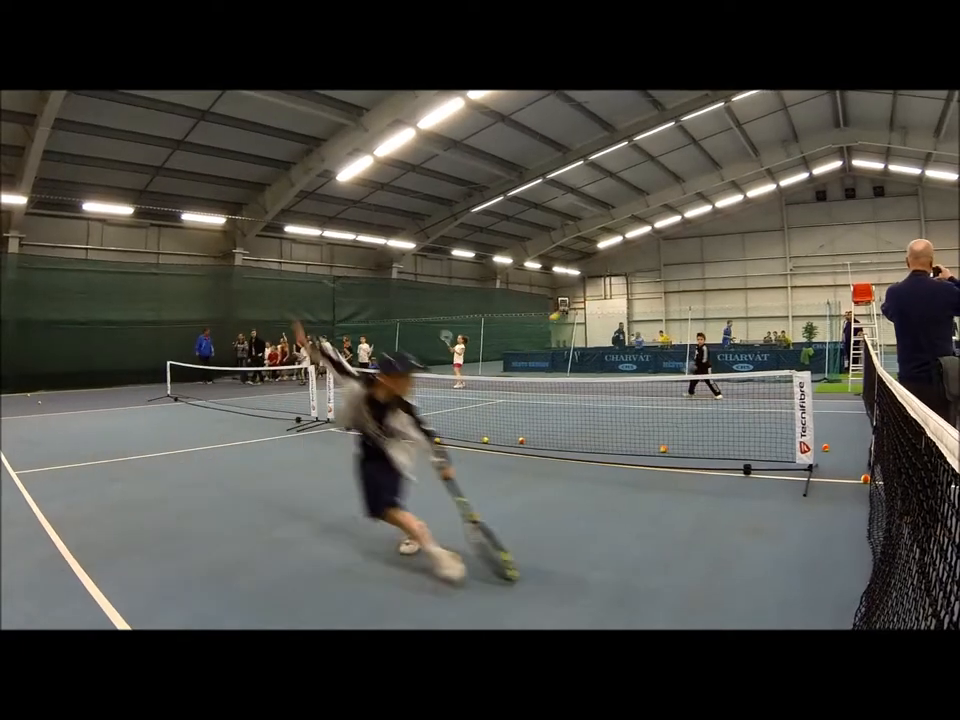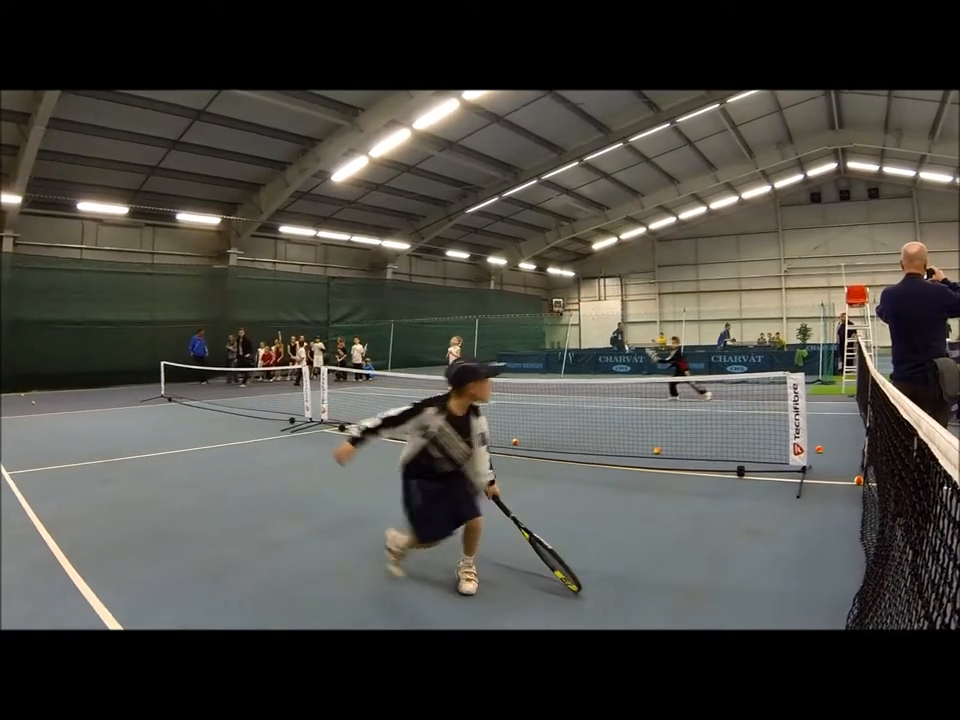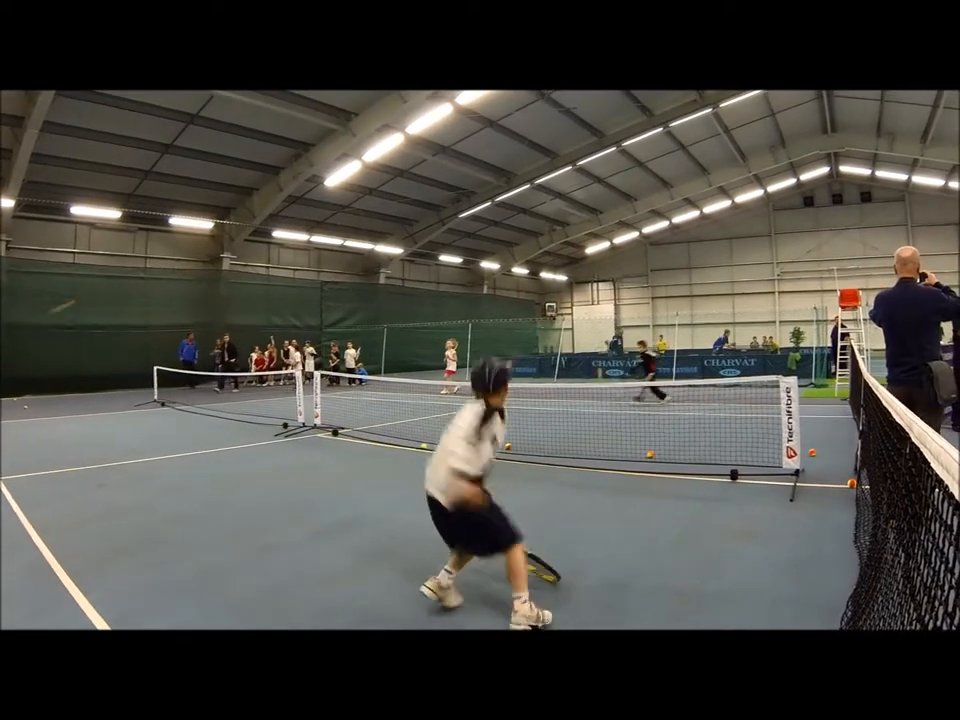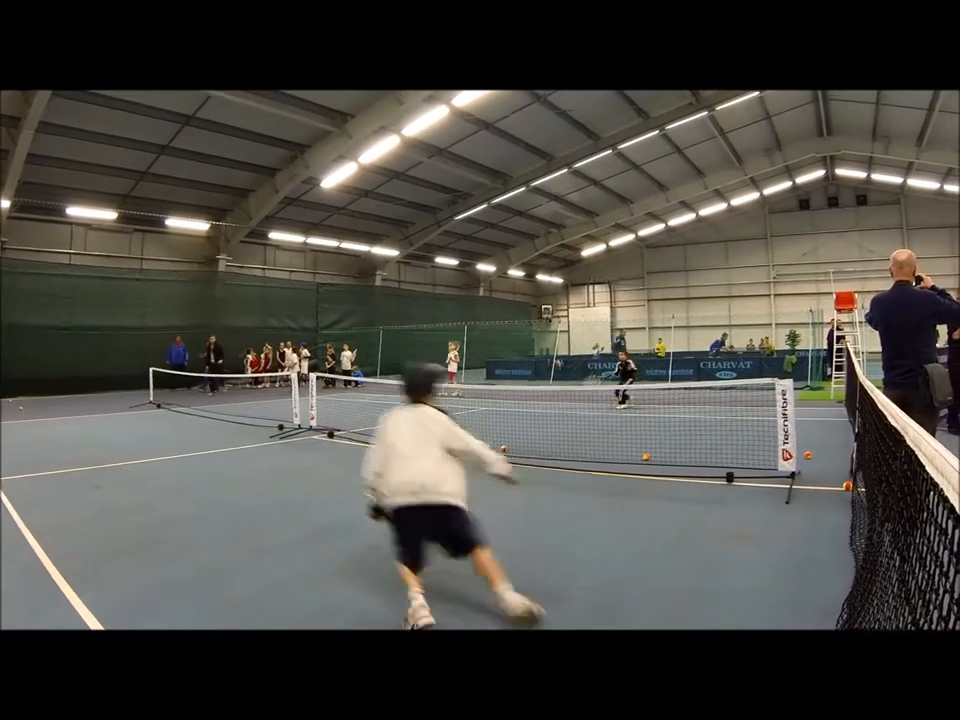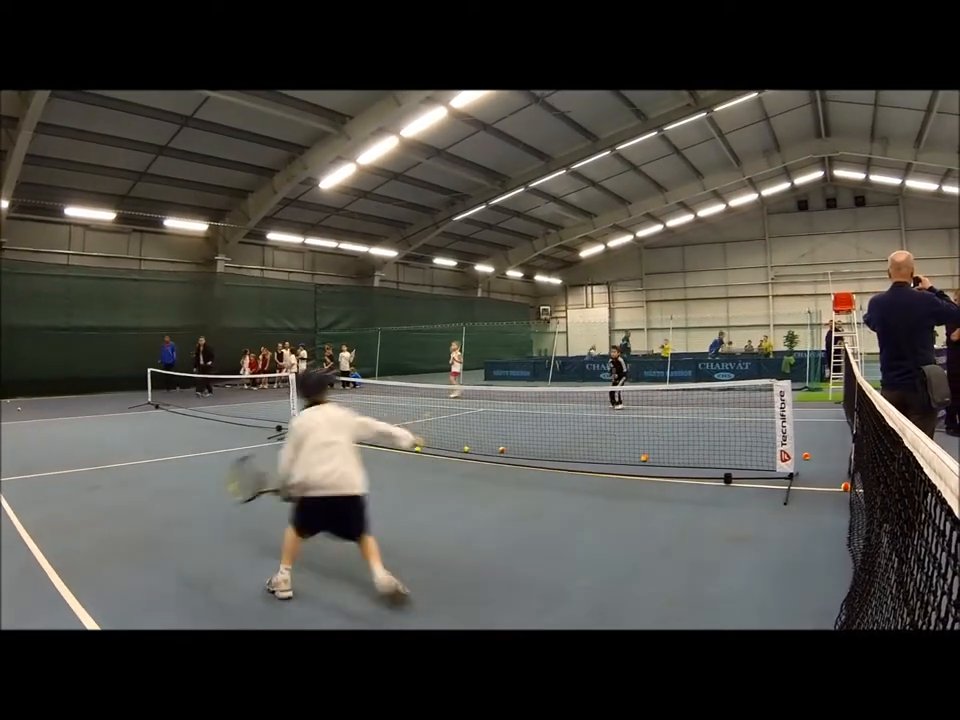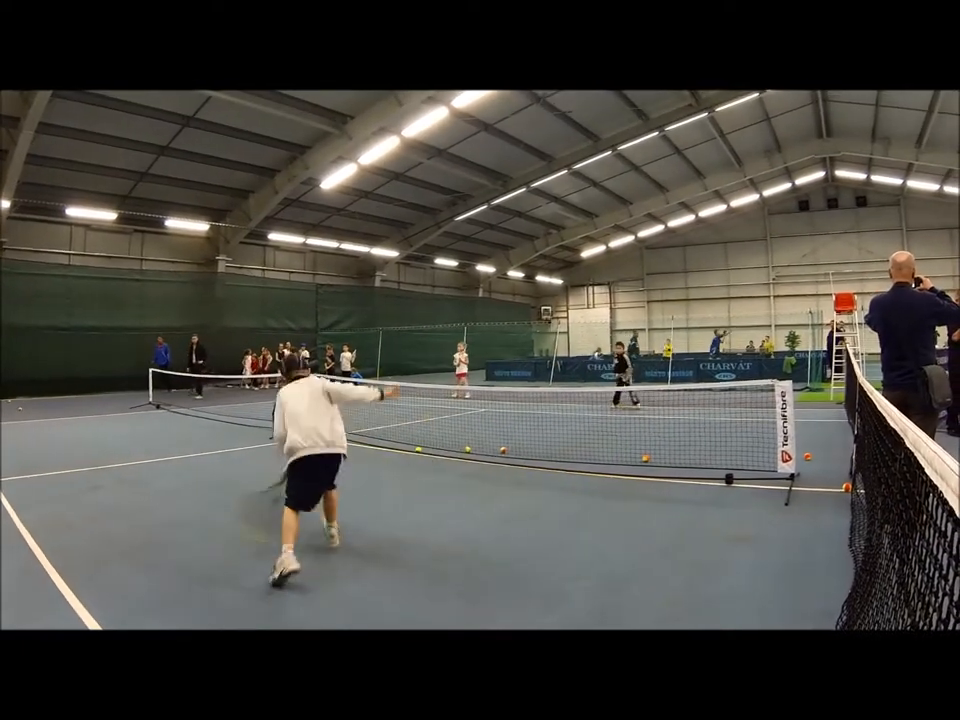
dt=0.3s
person 1, frame 1
left shoulder: (402, 412)
right shoulder: (360, 385)
left elbow: (425, 435)
right elbow: (336, 362)
left wrist: (443, 463)
right wrist: (313, 346)
left hip: (388, 460)
right hip: (369, 456)
left knee: (391, 510)
right knee: (387, 512)
left ankle: (437, 554)
right ankle: (415, 532)
person 1, frame 2
left shoulder: (476, 418)
right shoulder: (429, 411)
left elbow: (481, 449)
right elbow: (387, 421)
left wrist: (489, 481)
right wrist: (354, 441)
left hip: (452, 476)
right hip: (420, 477)
left knee: (474, 521)
right knee: (429, 535)
left ankle: (467, 566)
right ankle: (397, 542)
person 1, frame 3
left shoulder: (490, 415)
right shoulder: (481, 413)
right elbow: (458, 442)
right wrist: (462, 478)
left hip: (443, 492)
right hip: (457, 492)
left knee: (473, 541)
right knee: (511, 544)
left ankle: (442, 581)
right ankle: (523, 612)
person 1, frame 4
left shoulder: (389, 420)
right shoulder: (438, 420)
left elbow: (373, 466)
right elbow: (473, 448)
left wrist: (376, 502)
right wrist: (502, 468)
left hip: (400, 500)
right hip: (440, 496)
left knee: (409, 559)
right knee: (475, 547)
left ankle: (417, 605)
right ankle: (509, 599)
person 1, frame 5
left shoulder: (299, 423)
right shoulder: (344, 416)
left elbow: (286, 464)
right elbow: (378, 429)
left wrist: (286, 489)
right wrist: (408, 439)
left hip: (312, 488)
right hip: (349, 487)
left knee: (297, 528)
right knee: (362, 534)
left ankle: (283, 580)
right ankle: (381, 575)
person 1, frame 6
left shoulder: (283, 394)
right shoulder: (320, 384)
left elbow: (280, 432)
right elbow: (348, 392)
left wrist: (290, 451)
right wrist: (378, 393)
left hip: (302, 452)
right hip: (331, 448)
left knee: (292, 506)
right knee: (328, 486)
left ankle: (287, 558)
right ankle: (332, 533)
